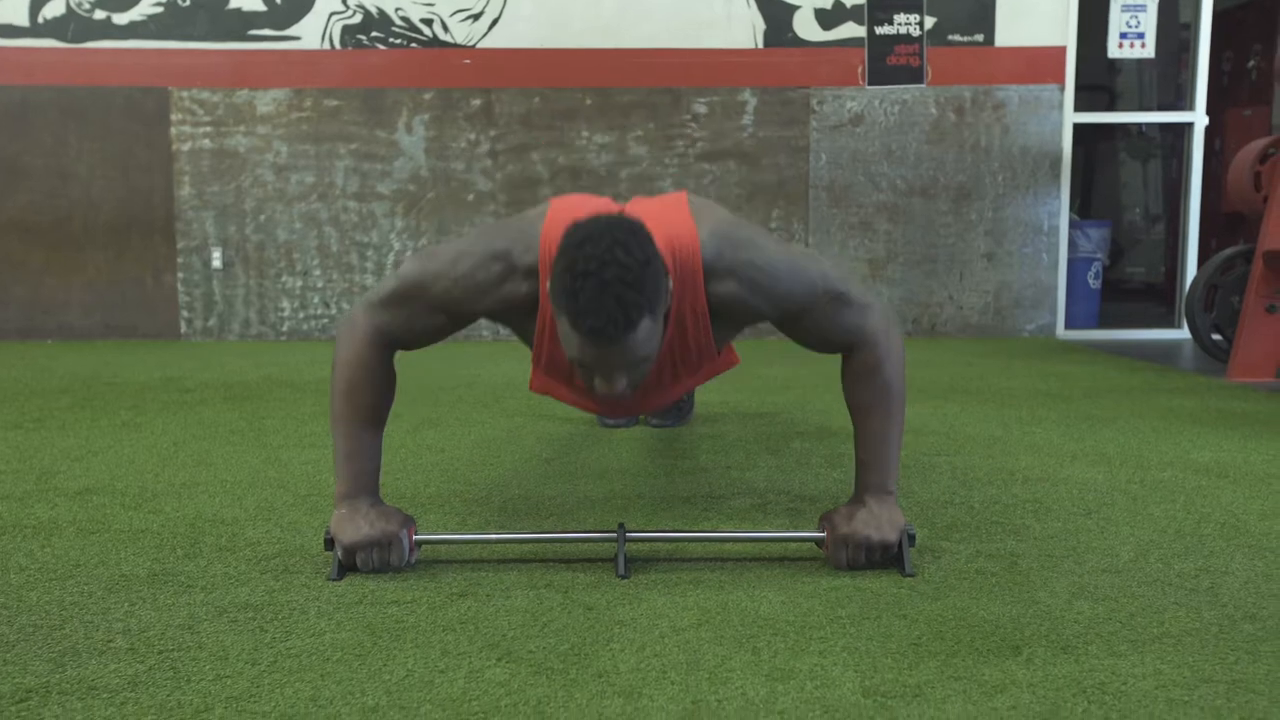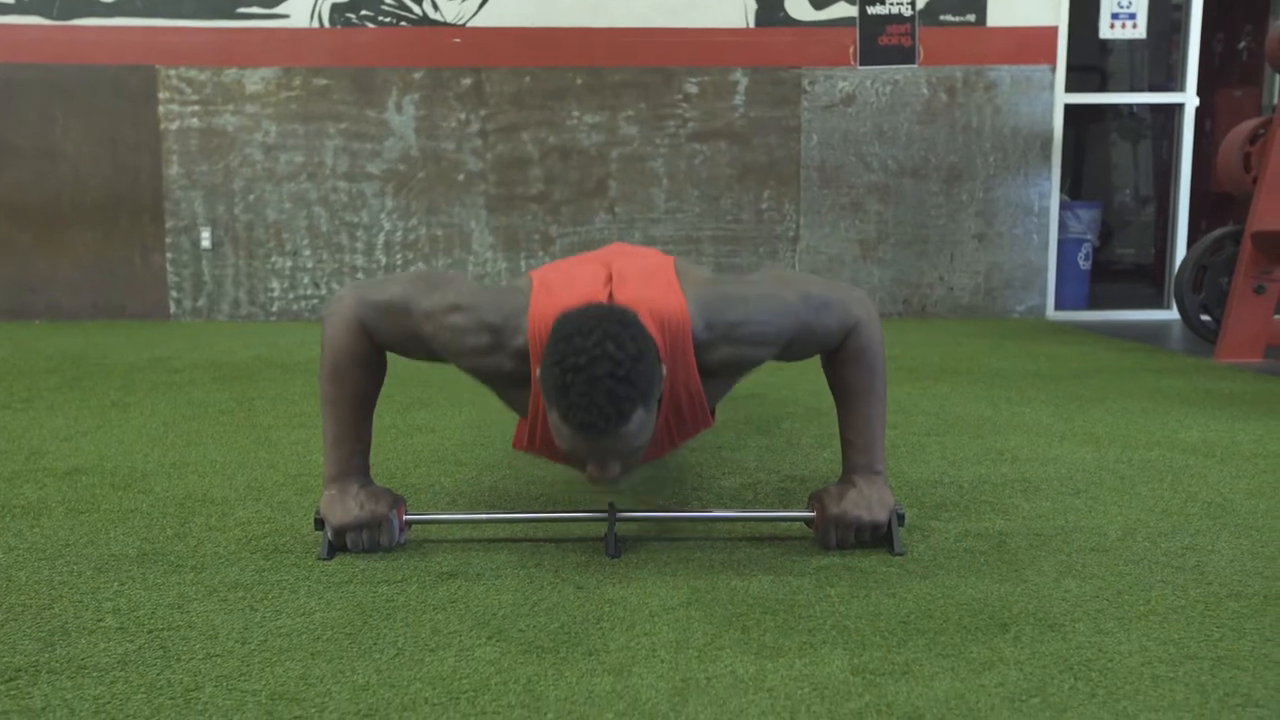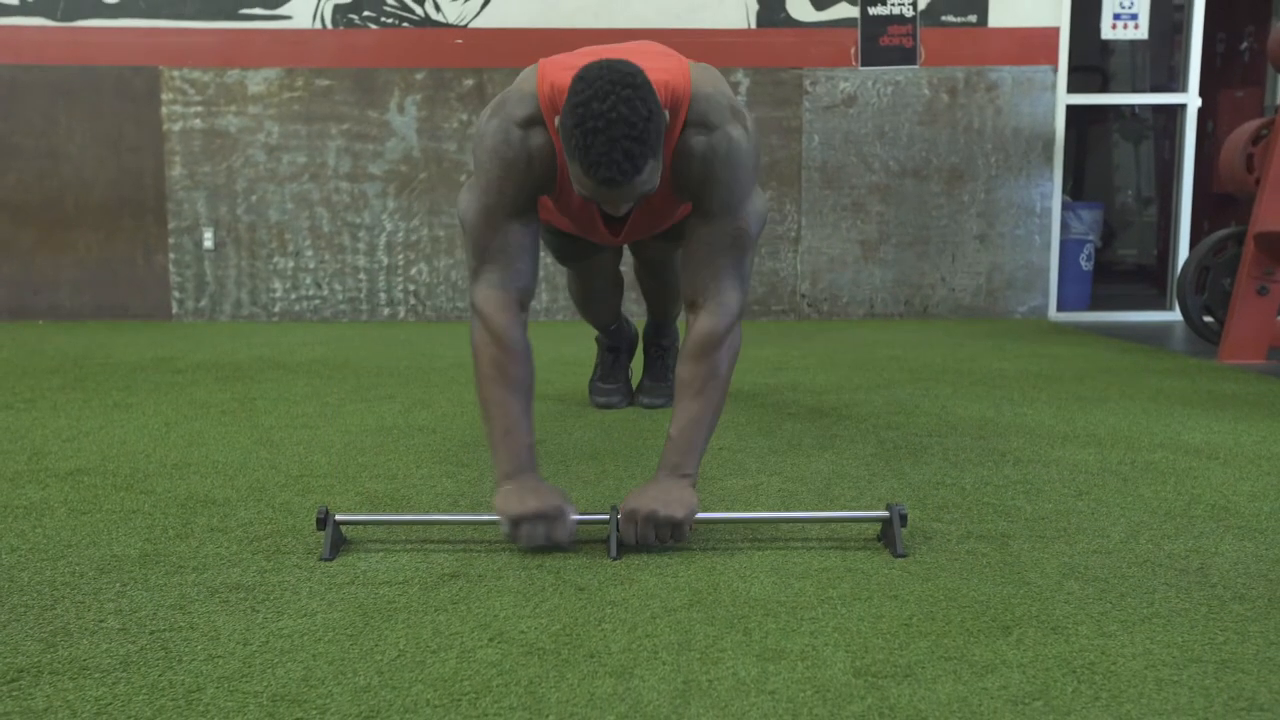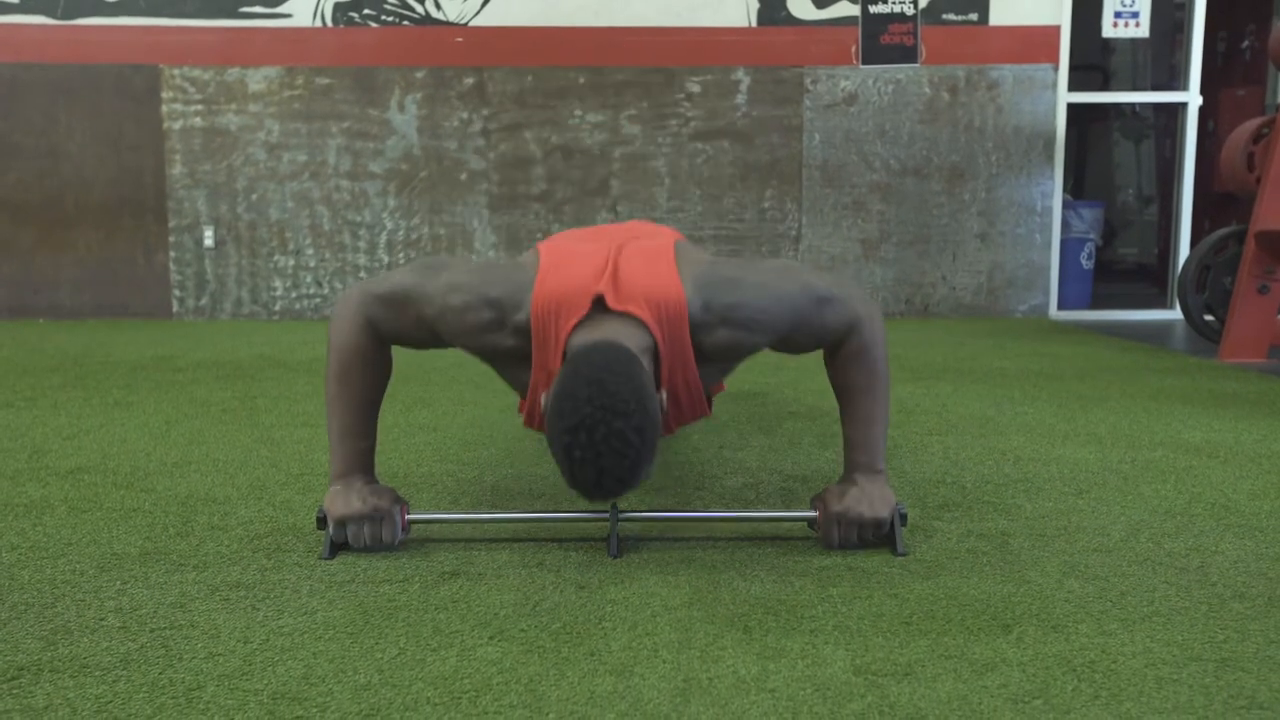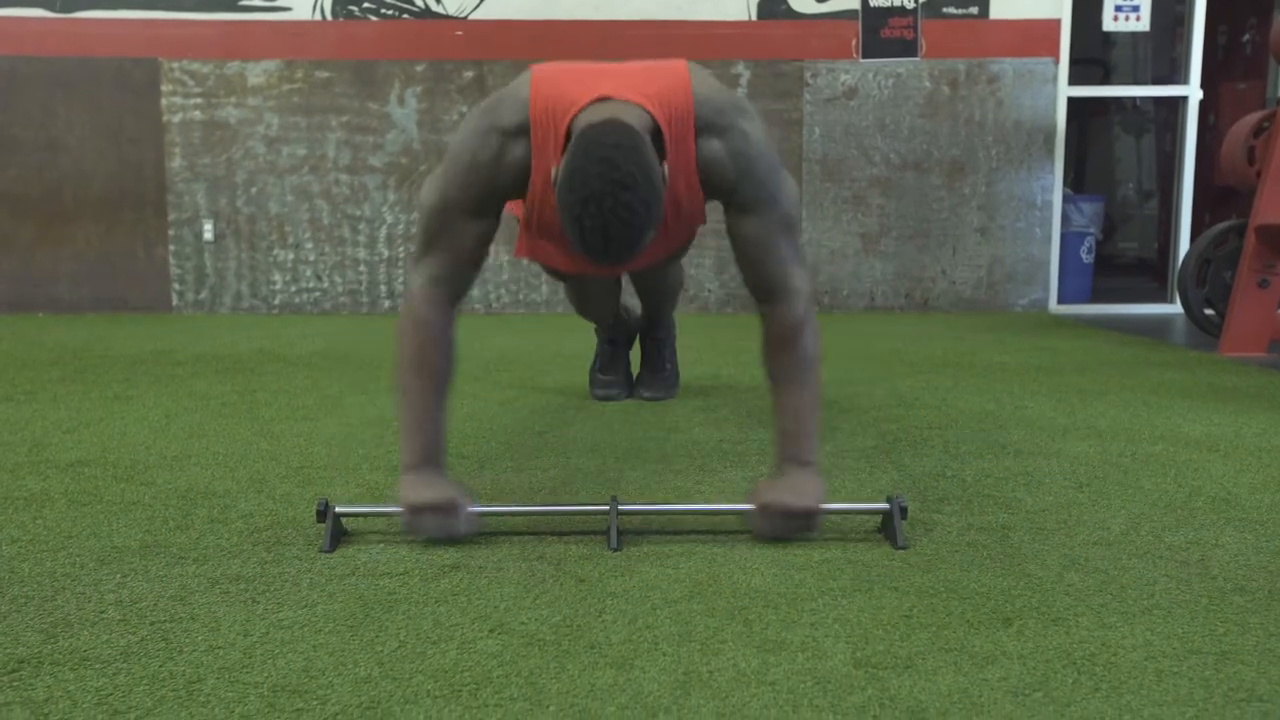
dt=0.7s
person 1, frame 1
left shoulder: (731, 270)
right shoulder: (507, 271)
left elbow: (874, 334)
right elbow: (364, 329)
left wrist: (877, 497)
right wrist: (354, 500)
left ankle: (678, 381)
person 1, frame 2
left shoulder: (716, 328)
right shoulder: (502, 334)
left elbow: (855, 315)
right elbow: (350, 310)
left wrist: (865, 477)
right wrist: (346, 483)
person 1, frame 3
left shoulder: (715, 134)
right shoulder: (514, 132)
left elbow: (718, 306)
right elbow: (497, 300)
left wrist: (678, 475)
right wrist: (515, 476)
left ankle: (662, 336)
right ankle: (613, 339)
person 1, frame 4
left shoulder: (711, 314)
right shoulder: (509, 317)
left elbow: (858, 317)
right elbow: (356, 310)
left wrist: (866, 473)
right wrist: (349, 477)
right hip: (572, 260)
person 1, frame 5
left shoulder: (722, 137)
right shoulder: (501, 139)
left elbow: (784, 295)
right elbow: (431, 290)
left wrist: (796, 462)
right wrist: (421, 464)
left ankle: (658, 333)
right ankle: (612, 333)
